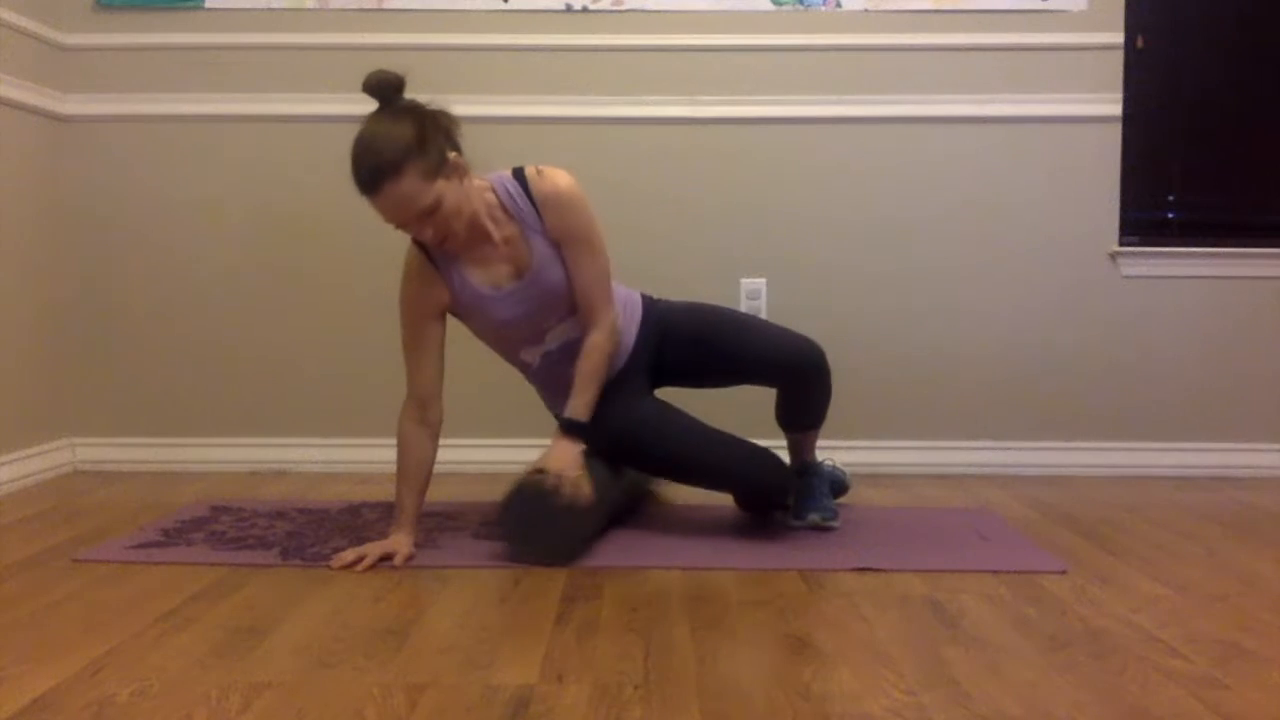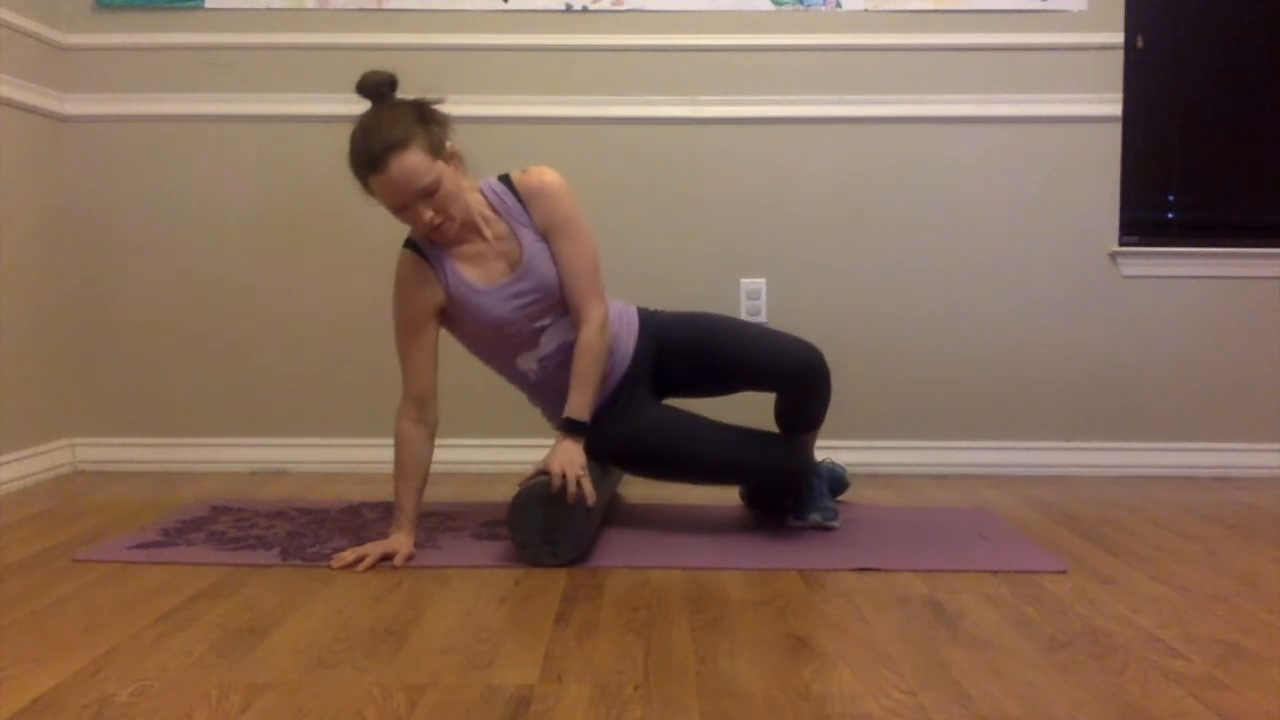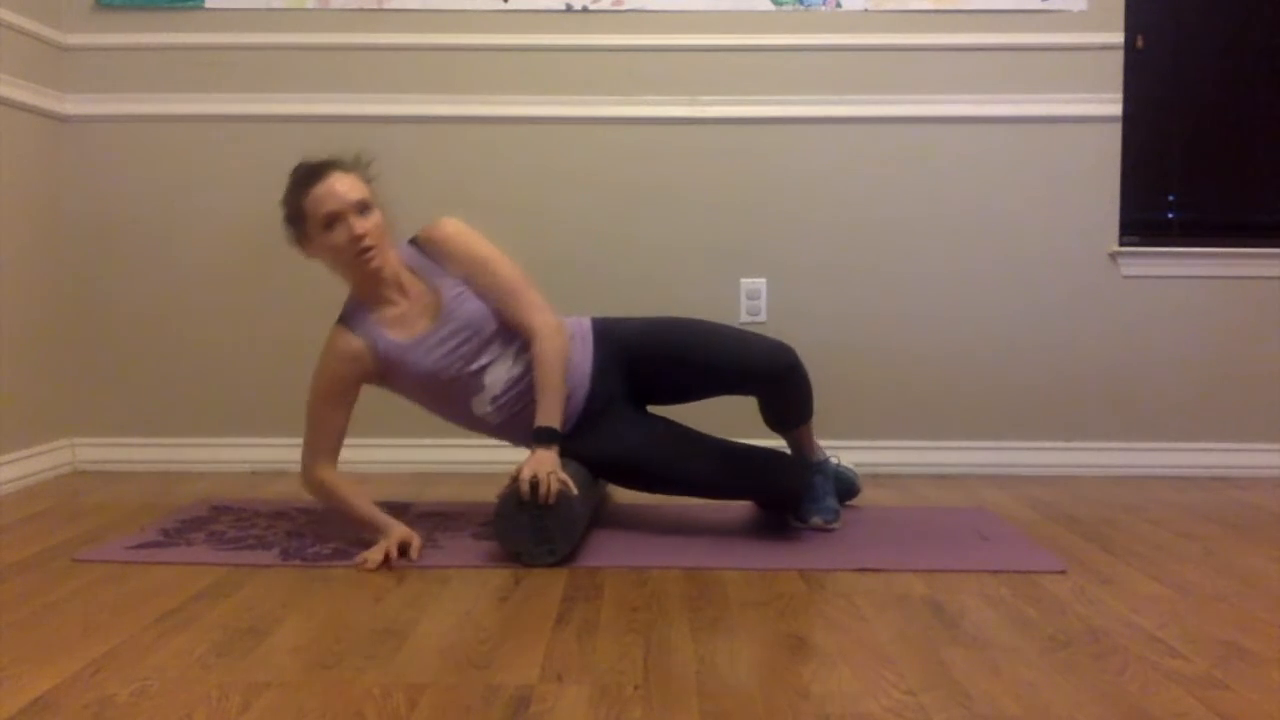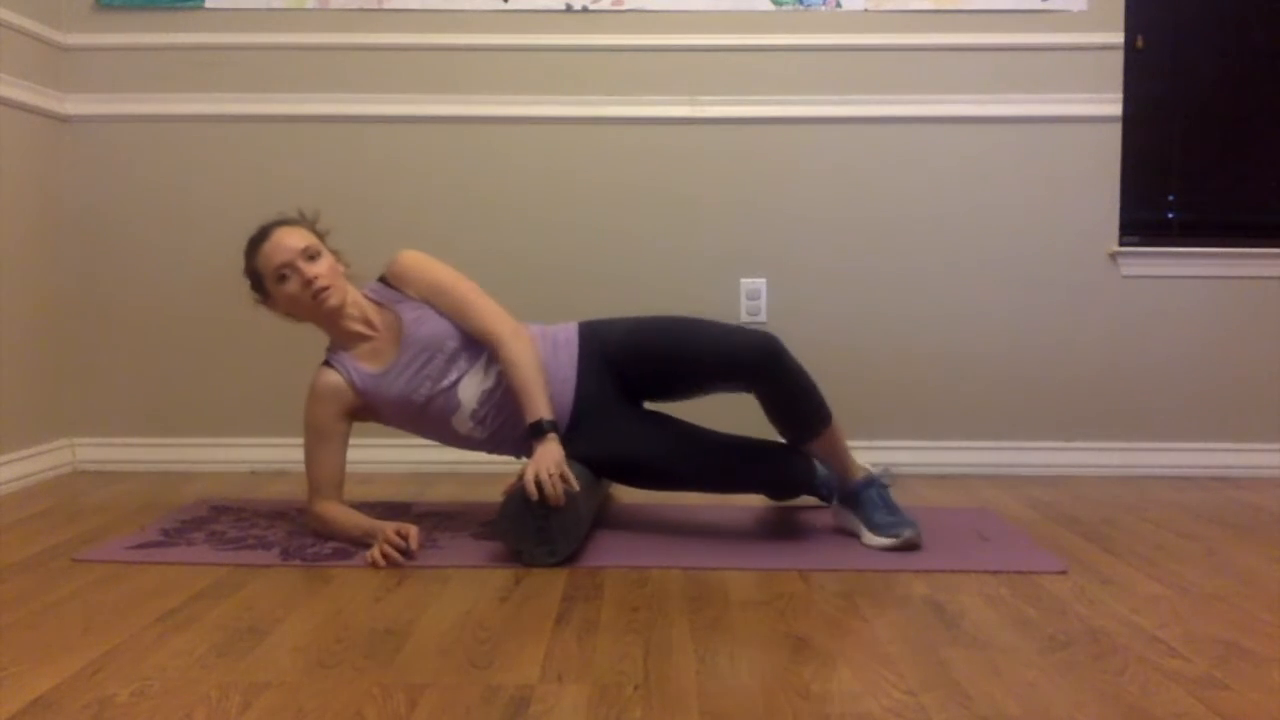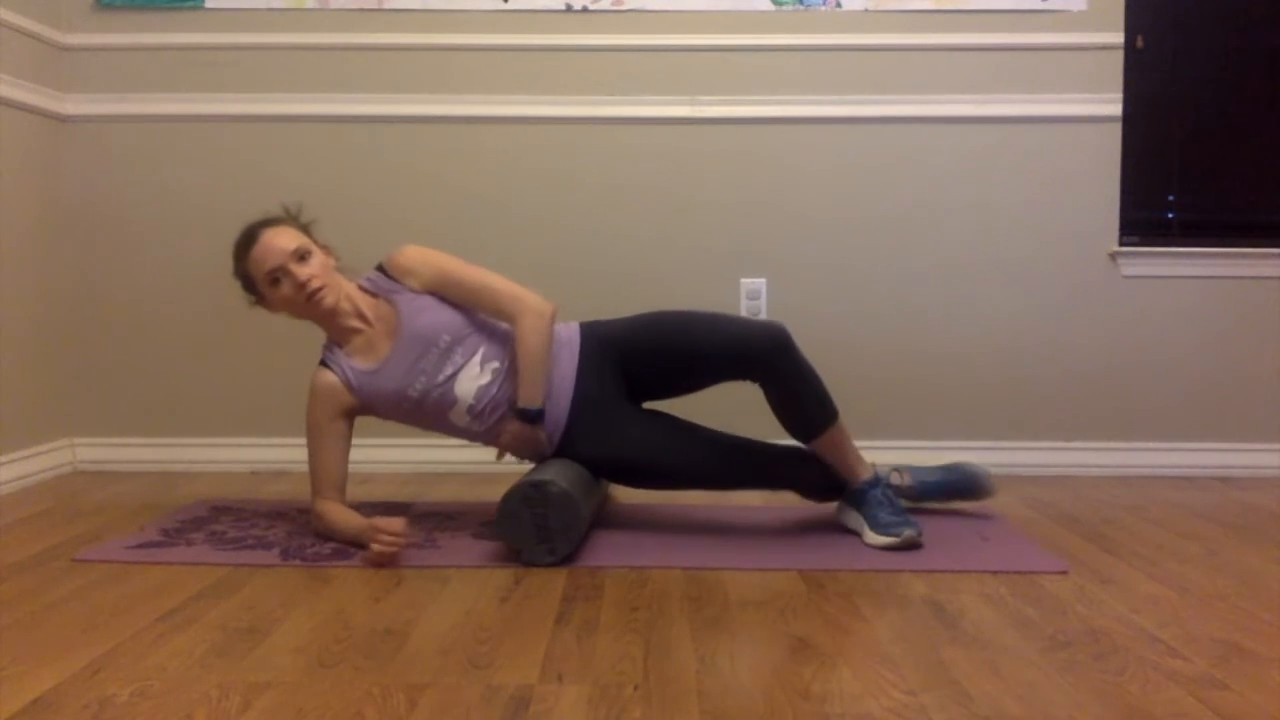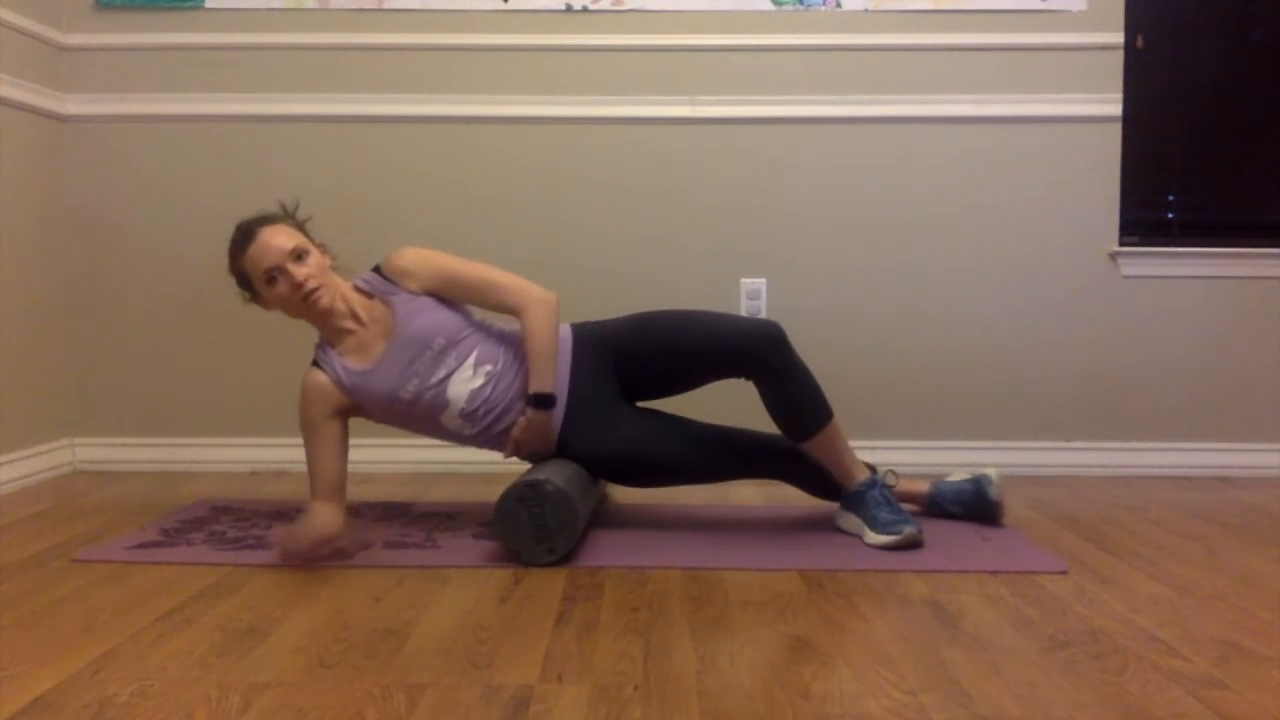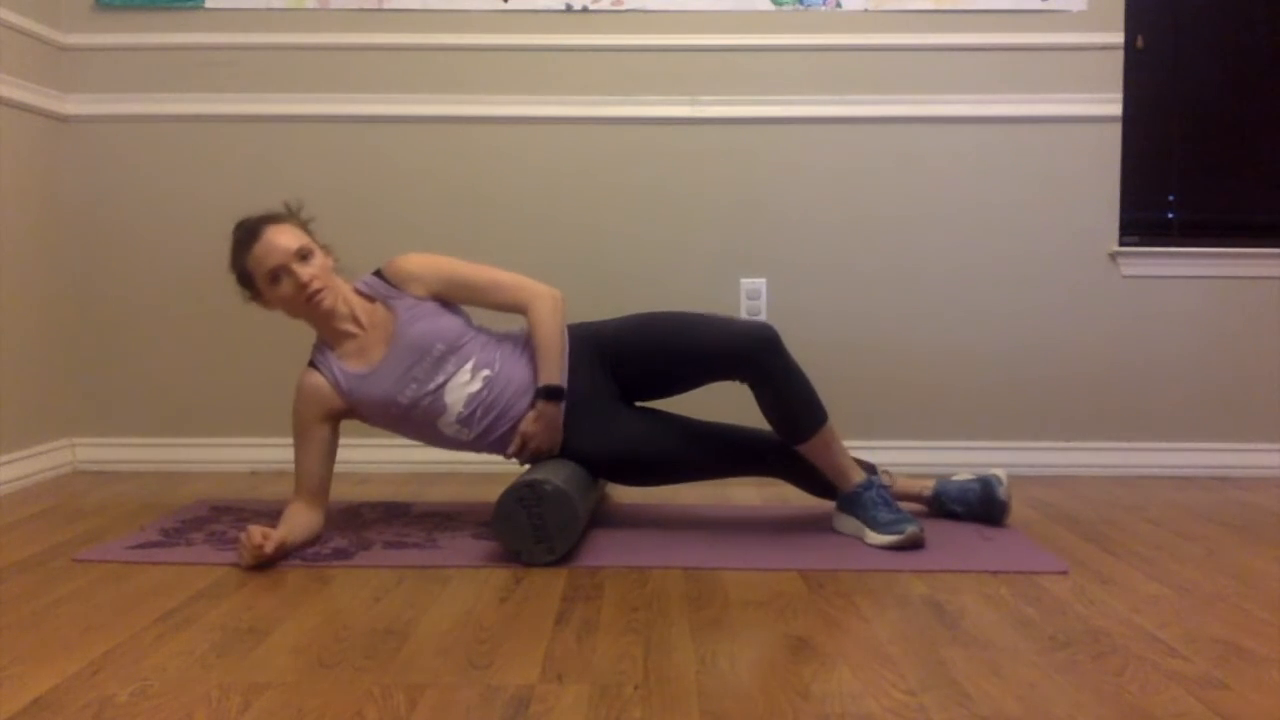
dt=0.7s
person 1, frame 1
left shoulder: (551, 193)
right shoulder: (427, 273)
left elbow: (602, 325)
right elbow: (422, 409)
left wrist: (570, 437)
right wrist: (403, 529)
left hip: (642, 328)
right hip: (590, 390)
left knee: (803, 360)
right knee: (763, 477)
left ankle: (807, 470)
right ankle: (782, 489)
person 1, frame 2
left shoulder: (538, 191)
right shoulder: (420, 273)
left elbow: (593, 317)
right elbow: (418, 410)
left wrist: (570, 435)
right wrist: (403, 528)
left hip: (639, 340)
right hip: (605, 413)
left knee: (804, 365)
right knee: (781, 468)
left ankle: (804, 472)
right ankle: (789, 486)
person 1, frame 3
left shoulder: (441, 242)
right shoulder: (352, 349)
left elbow: (544, 327)
right elbow: (318, 467)
left wrist: (545, 442)
right wrist: (384, 525)
left hip: (601, 353)
right hip: (581, 431)
left knee: (774, 362)
right knee: (766, 476)
left ankle: (811, 462)
right ankle: (805, 484)
person 1, frame 4
left shoulder: (406, 273)
right shoulder: (334, 387)
left elbow: (509, 335)
right elbow: (322, 504)
left wrist: (538, 434)
right wrist: (377, 531)
left hip: (592, 356)
right hip: (578, 435)
left knee: (755, 352)
right knee: (783, 472)
left ankle: (857, 482)
right ankle: (826, 483)
person 1, frame 5
left shoulder: (404, 268)
right shoulder: (334, 386)
left elbow: (533, 310)
right elbow: (325, 502)
left wrist: (526, 410)
right wrist: (368, 531)
left hip: (590, 357)
right hip: (580, 434)
left knee: (765, 344)
right knee: (779, 470)
left ankle: (872, 483)
right ankle: (868, 490)
person 1, frame 6
left shoulder: (403, 271)
right shoulder: (325, 387)
left elbow: (537, 300)
right elbow: (326, 504)
left wrist: (538, 398)
right wrist: (310, 534)
left hip: (585, 359)
right hip: (576, 437)
left knee: (760, 343)
right knee: (773, 458)
left ankle: (869, 488)
right ankle: (889, 493)
person 1, frame 7
left shoulder: (404, 276)
right shoulder: (321, 390)
left elbow: (542, 296)
right elbow: (309, 503)
left wrist: (551, 394)
right wrist: (274, 538)
left hip: (581, 360)
right hip: (579, 438)
left knee: (754, 343)
right knee: (767, 454)
left ankle: (874, 489)
right ankle: (887, 493)
